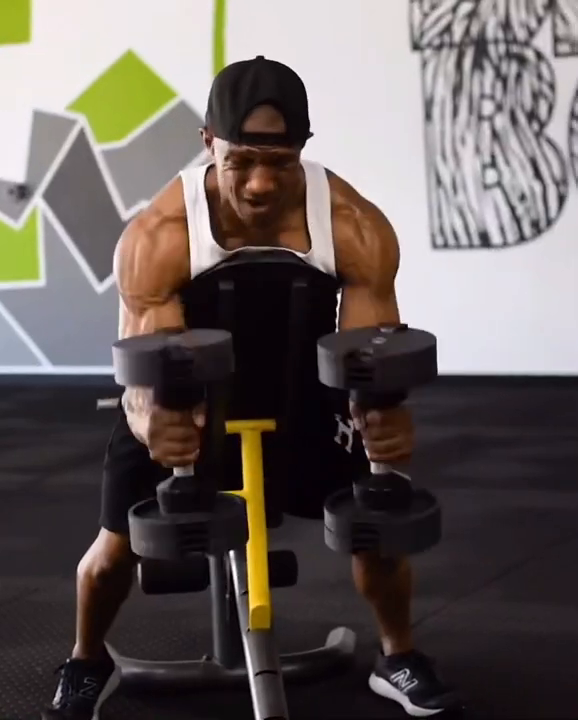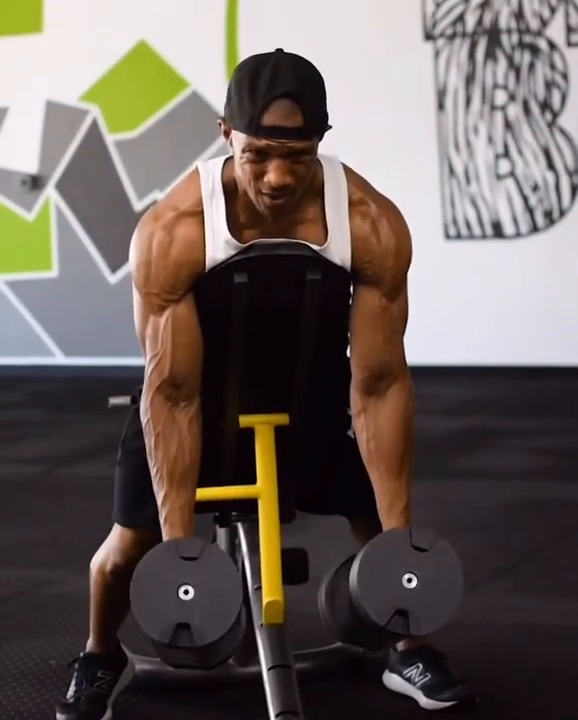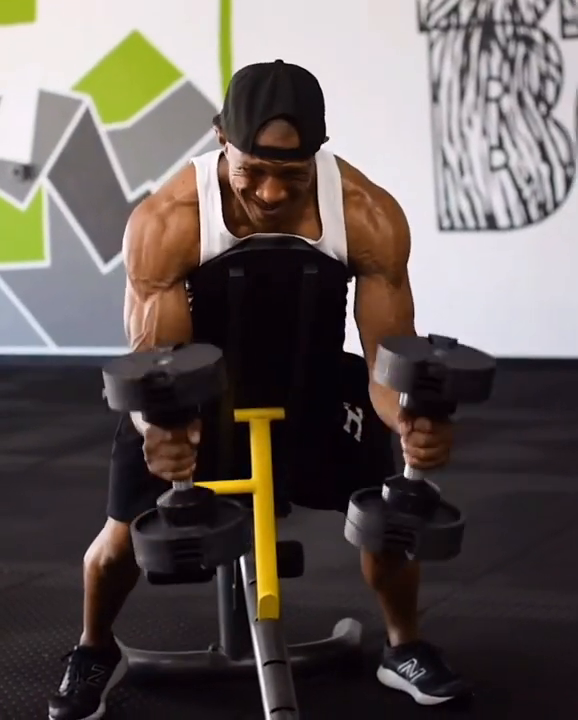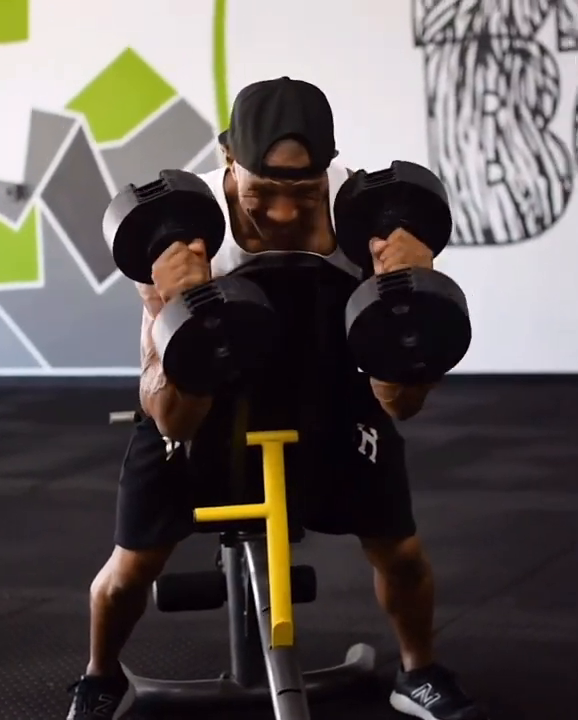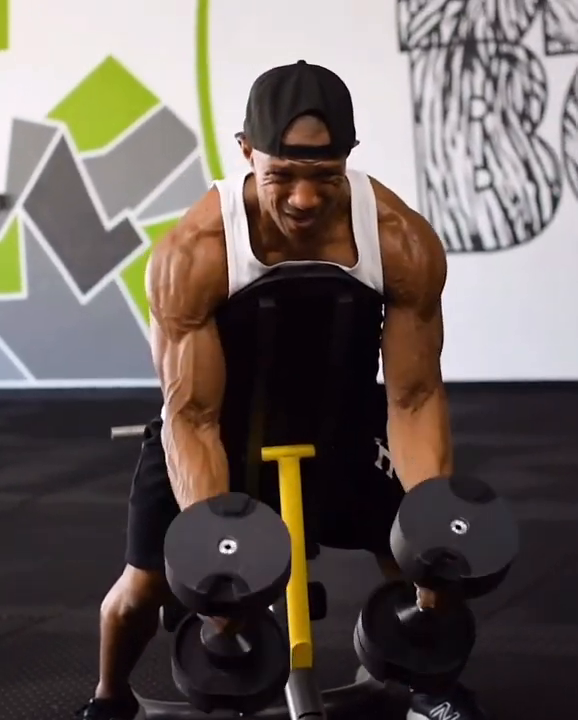
dt=0.7s
person 1, frame 1
left shoulder: (356, 227)
right shoulder: (155, 236)
left wrist: (388, 425)
right wrist: (155, 431)
right knee: (117, 547)
left ankle: (398, 661)
right ankle: (88, 665)
person 1, frame 2
left shoulder: (372, 225)
right shoulder: (170, 233)
left elbow: (378, 383)
right elbow: (173, 393)
left wrist: (398, 529)
right wrist: (180, 542)
right hip: (202, 384)
left knee: (383, 529)
right knee: (132, 543)
left ankle: (410, 654)
right ankle: (101, 660)
person 1, frame 3
left shoulder: (369, 216)
right shoulder: (164, 221)
left wrist: (412, 423)
right wrist: (158, 428)
right knee: (121, 535)
left ankle: (405, 649)
right ankle: (95, 653)
person 1, frame 4
right shoulder: (178, 234)
left elbow: (401, 402)
right elbow: (174, 420)
left hip: (325, 391)
right hip: (206, 398)
left knee: (400, 550)
right knee: (131, 564)
person 1, frame 5
left shoulder: (402, 240)
right shoulder: (190, 253)
left elbow: (413, 399)
right elbow: (191, 416)
right hip: (223, 411)
right knee: (145, 583)
